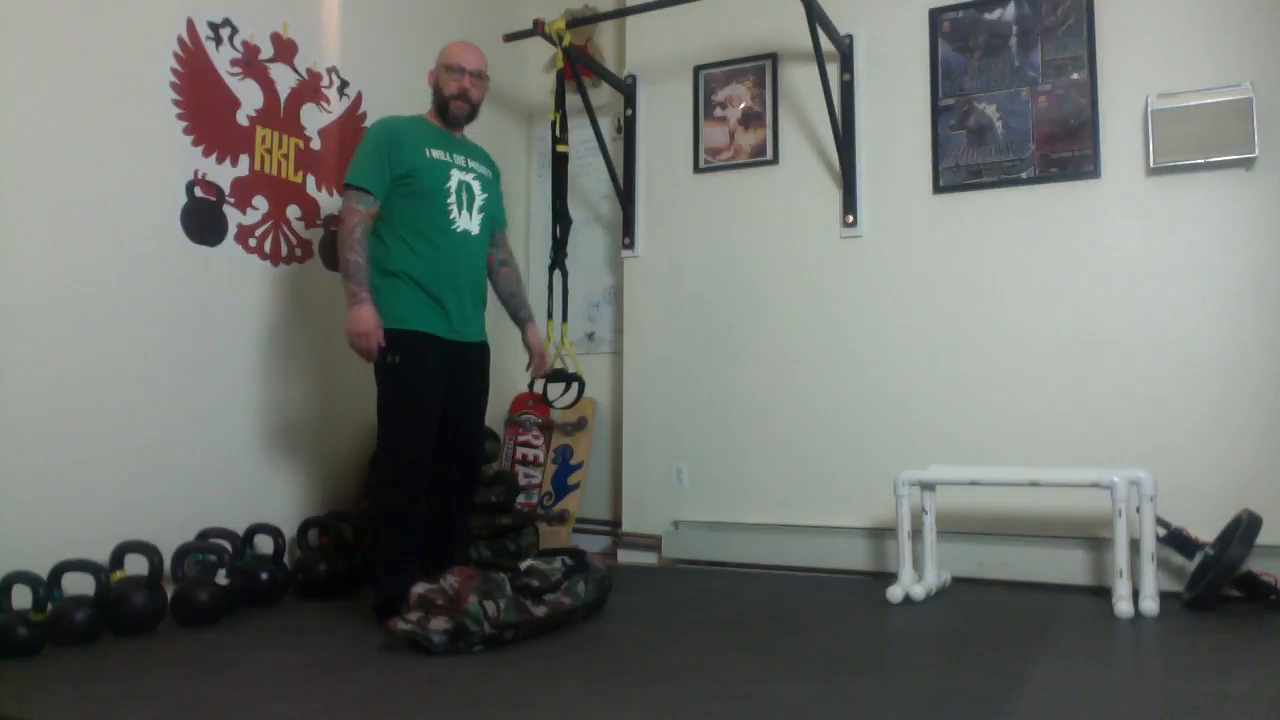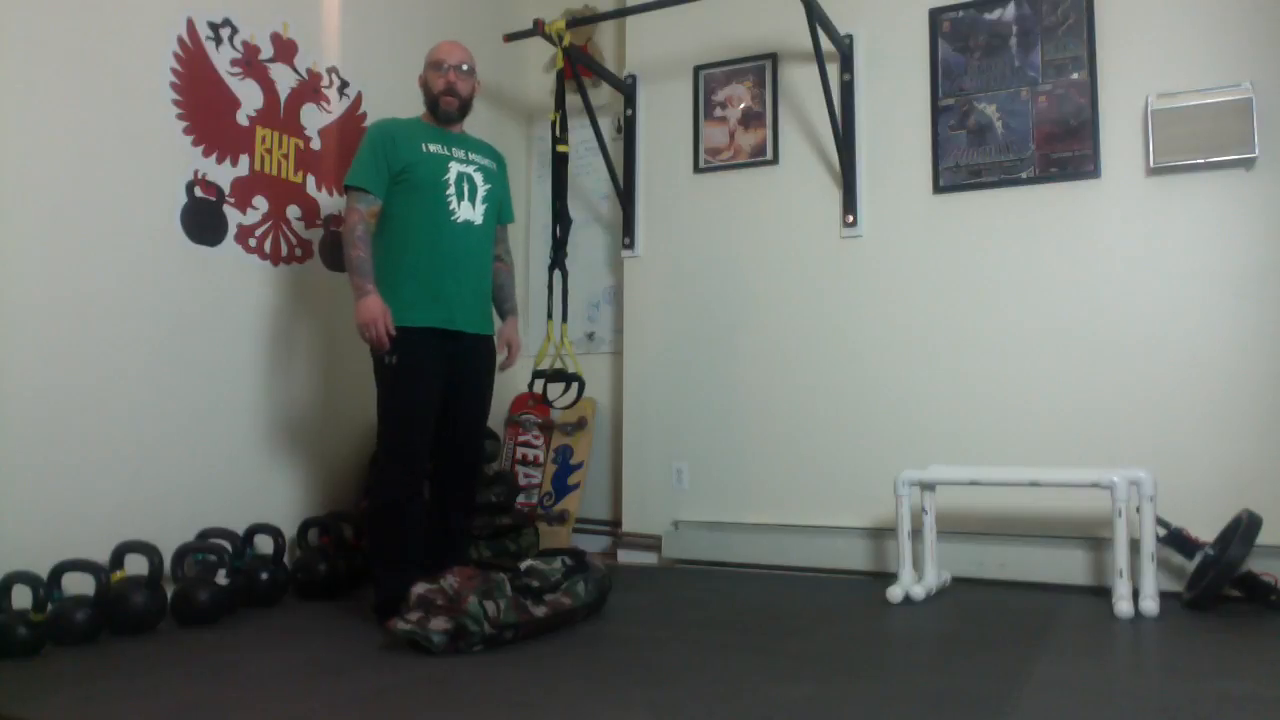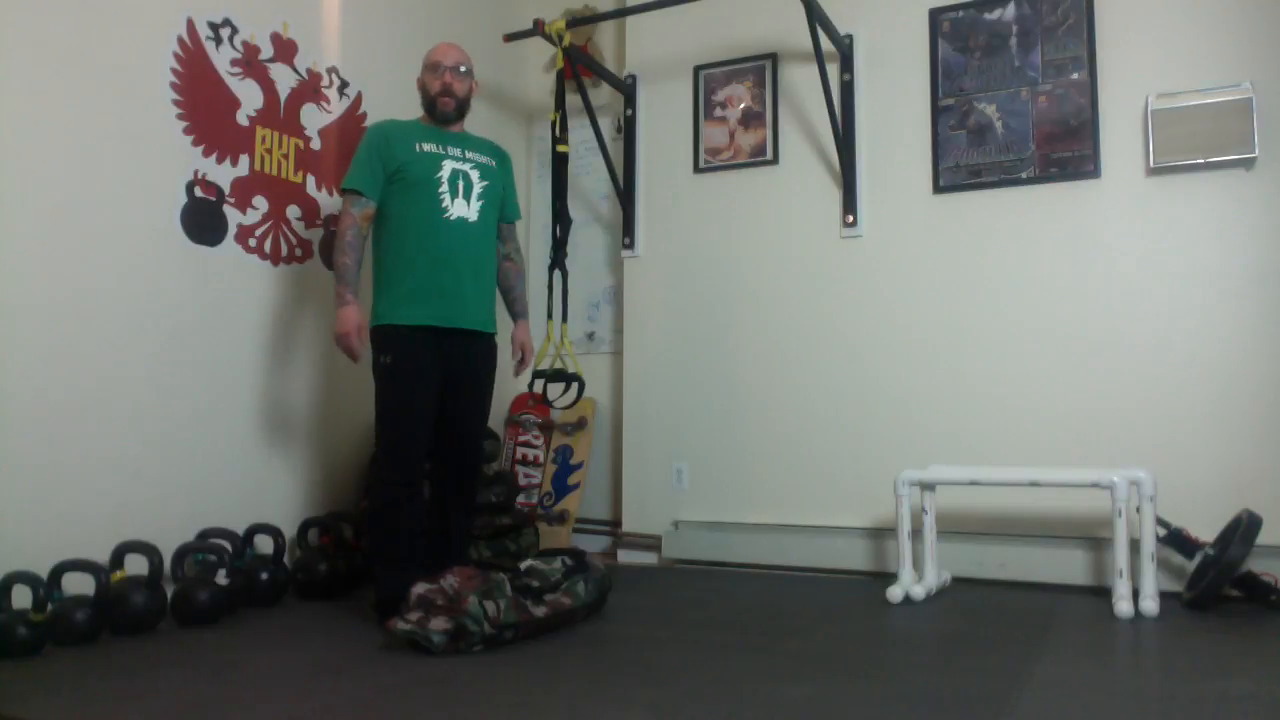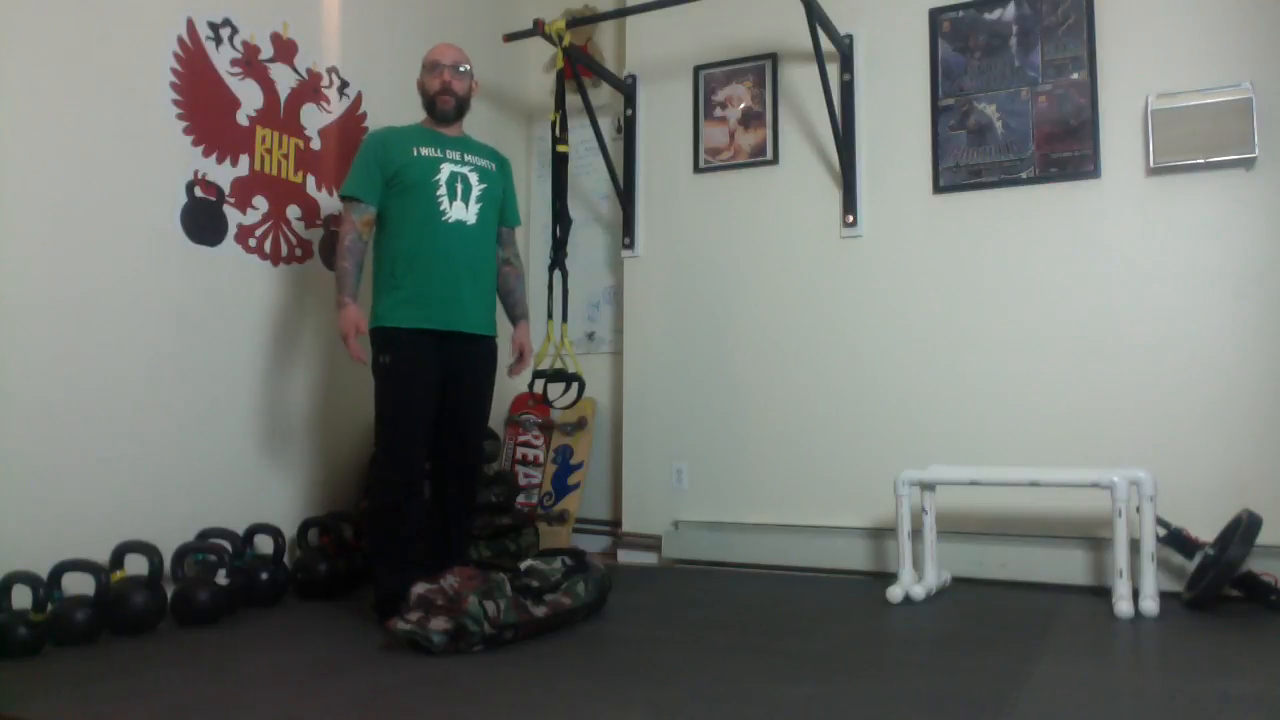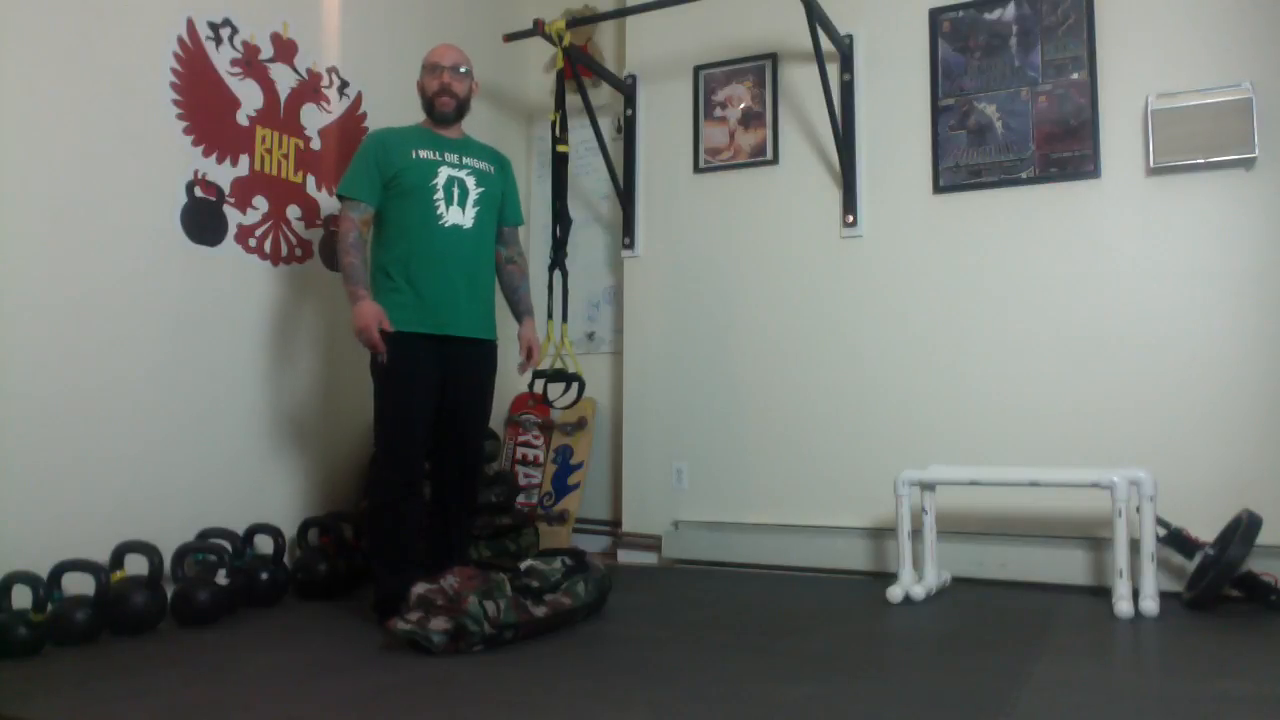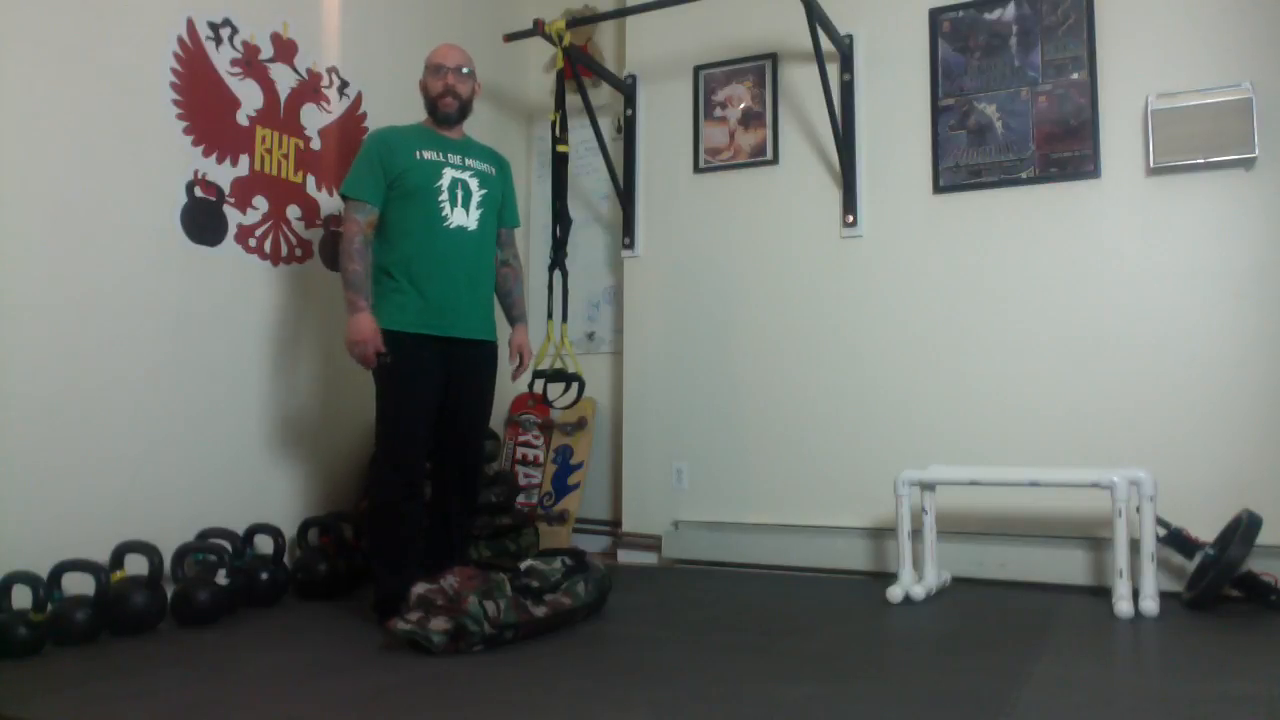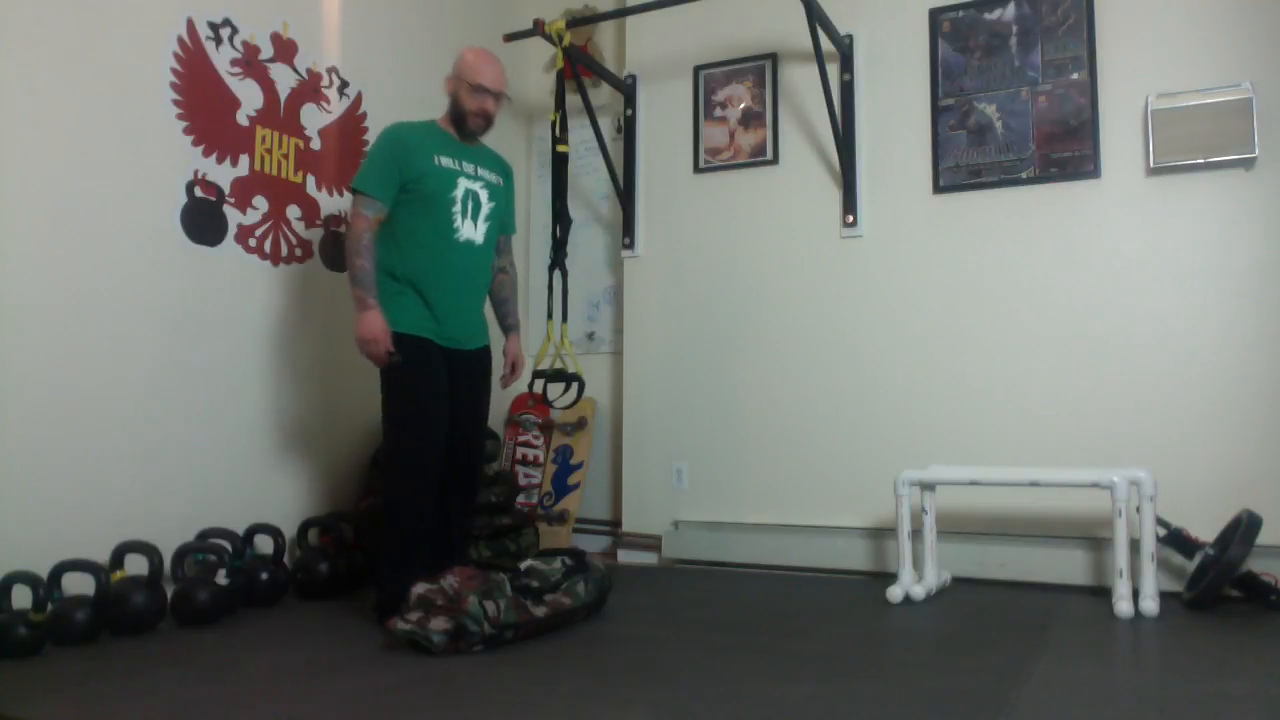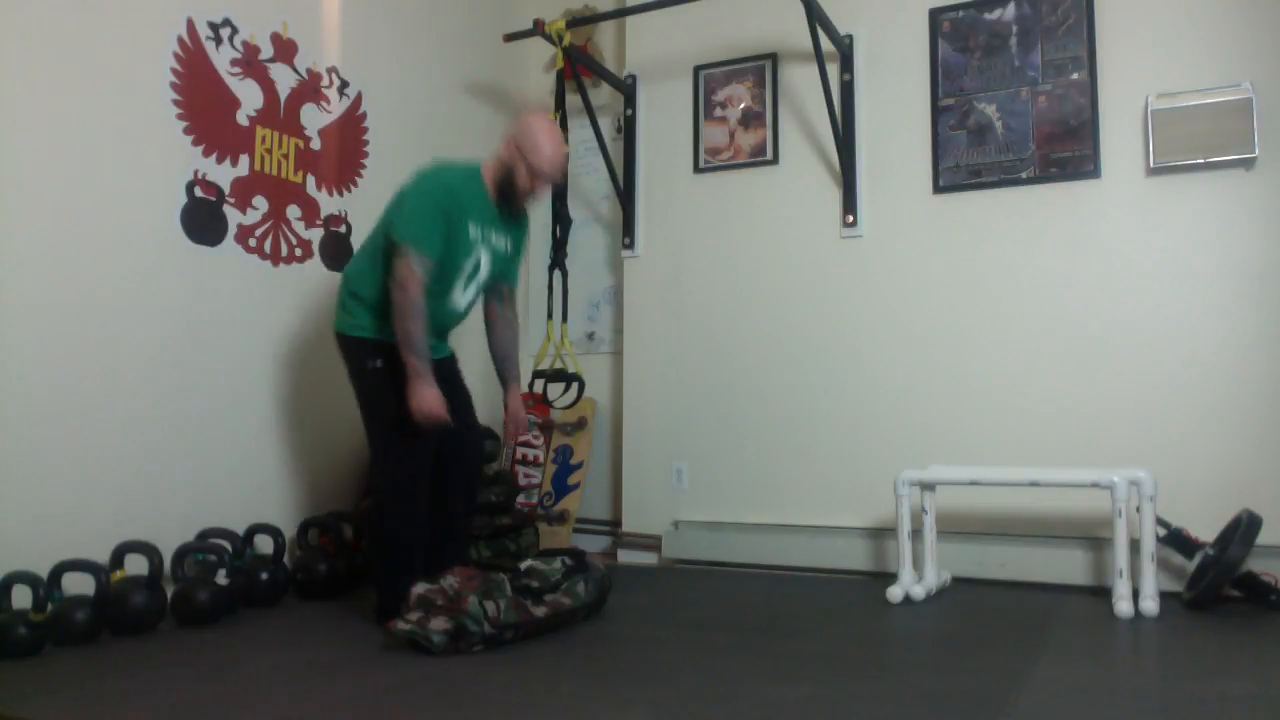
dt=0.4s
person 1, frame 1
left shoulder: (484, 164)
right shoulder: (392, 136)
left elbow: (498, 251)
right elbow: (355, 218)
left wrist: (527, 323)
right wrist: (359, 301)
left hip: (469, 337)
right hip: (408, 331)
left knee: (461, 465)
right knee: (405, 468)
right ankle: (397, 599)
person 1, frame 2
left shoulder: (490, 158)
right shoulder: (391, 137)
right elbow: (359, 217)
left wrist: (509, 316)
right wrist: (366, 292)
left hip: (473, 332)
right hip: (409, 326)
left knee: (462, 462)
right knee: (403, 464)
right ankle: (396, 598)
person 1, frame 3
left shoulder: (495, 157)
right shoulder: (388, 139)
left elbow: (507, 244)
right elbow: (354, 220)
left wrist: (521, 318)
right wrist: (346, 298)
left hip: (475, 331)
right hip: (407, 326)
left knee: (461, 462)
right knee: (401, 464)
right ankle: (396, 597)
person 1, frame 4
left shoulder: (494, 162)
right shoulder: (387, 144)
left elbow: (505, 248)
right elbow: (355, 226)
left wrist: (520, 320)
right wrist: (347, 300)
left hip: (475, 333)
right hip: (406, 329)
left knee: (461, 463)
right knee: (400, 464)
right ankle: (396, 596)
person 1, frame 5
left shoulder: (494, 163)
right shoulder: (386, 146)
left elbow: (509, 247)
right elbow: (352, 225)
left wrist: (526, 316)
right wrist: (361, 298)
left hip: (475, 337)
right hip: (405, 332)
left knee: (462, 464)
right knee: (399, 466)
right ankle: (396, 597)
person 1, frame 6
left shoulder: (494, 164)
right shoulder: (390, 145)
left elbow: (505, 251)
right elbow: (357, 229)
left wrist: (519, 322)
right wrist: (359, 308)
left hip: (476, 337)
right hip: (408, 332)
left knee: (462, 465)
right knee: (401, 466)
right ankle: (396, 597)
person 1, frame 7
left shoulder: (498, 170)
right shoulder: (404, 142)
right elbow: (363, 225)
left wrist: (512, 331)
right wrist: (368, 307)
left hip: (470, 339)
right hip: (409, 331)
left knee: (463, 464)
right knee: (417, 461)
right ankle: (400, 597)
person 1, frame 8
left shoulder: (513, 218)
right shoulder: (442, 188)
left elbow: (500, 306)
right elbow: (408, 283)
left wrist: (512, 386)
right wrist: (420, 379)
left hip: (431, 342)
right hip: (374, 333)
left knee: (461, 454)
right knee: (405, 463)
right ankle: (398, 602)
